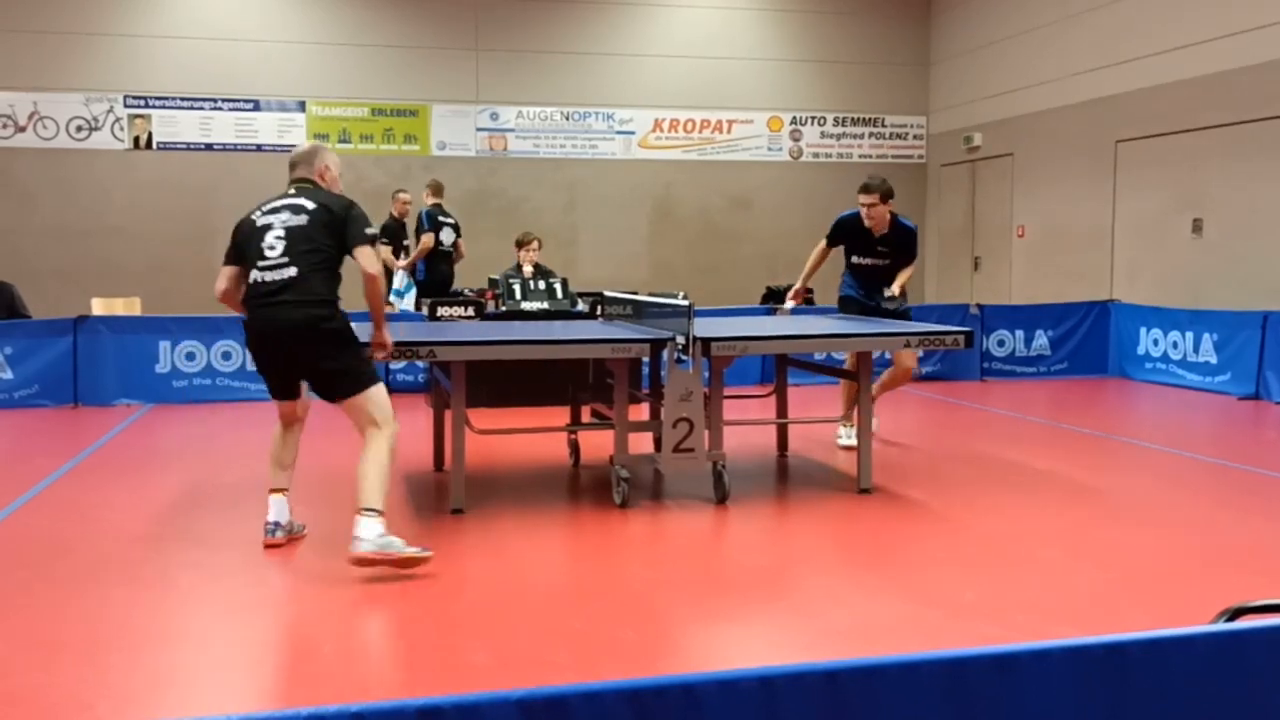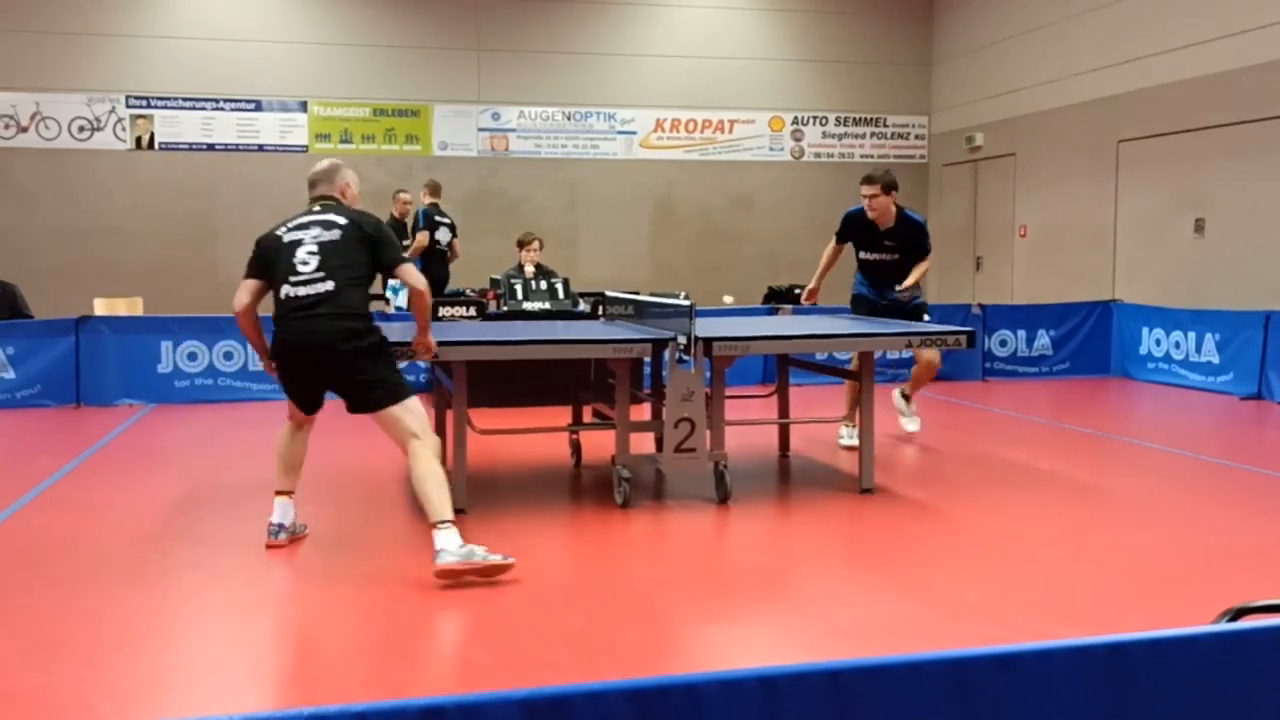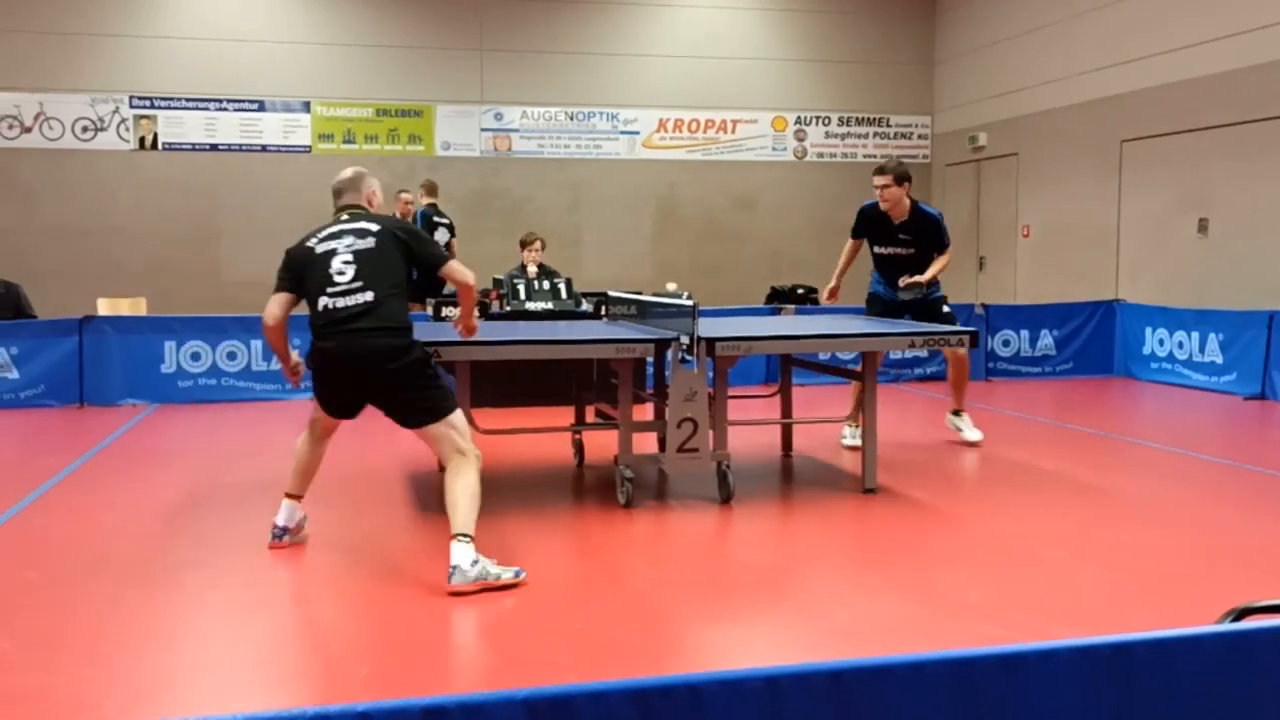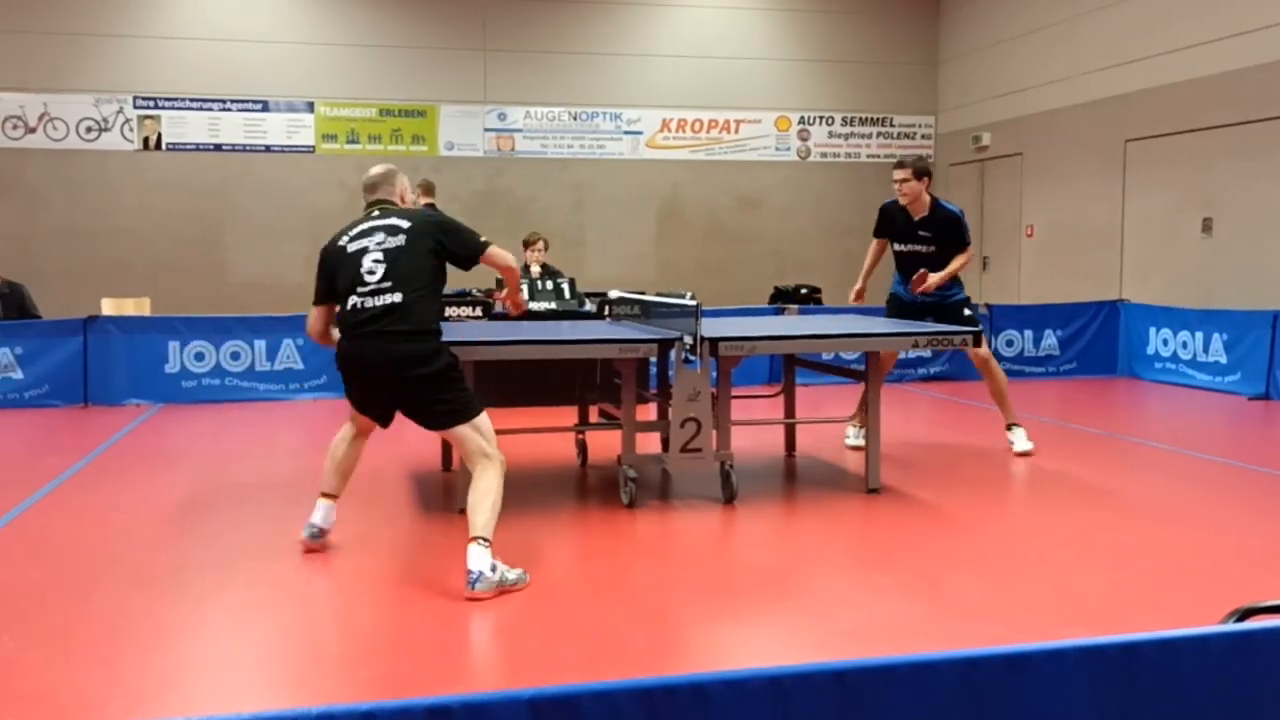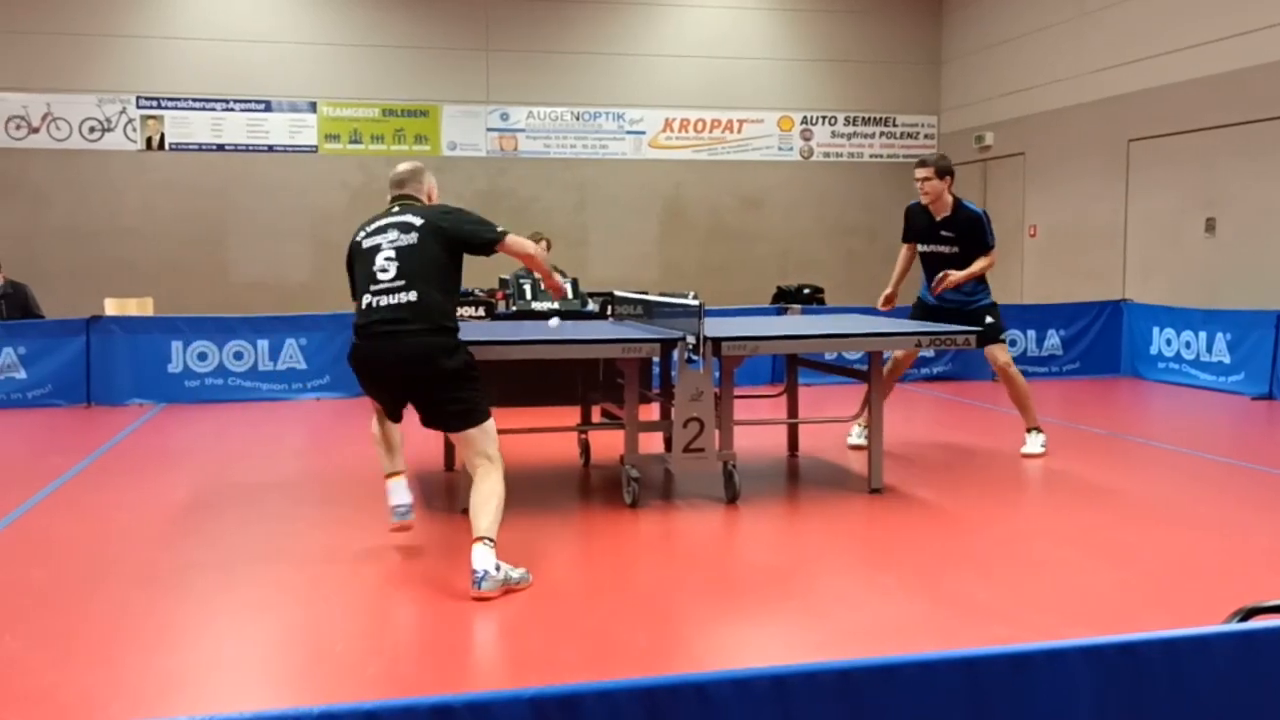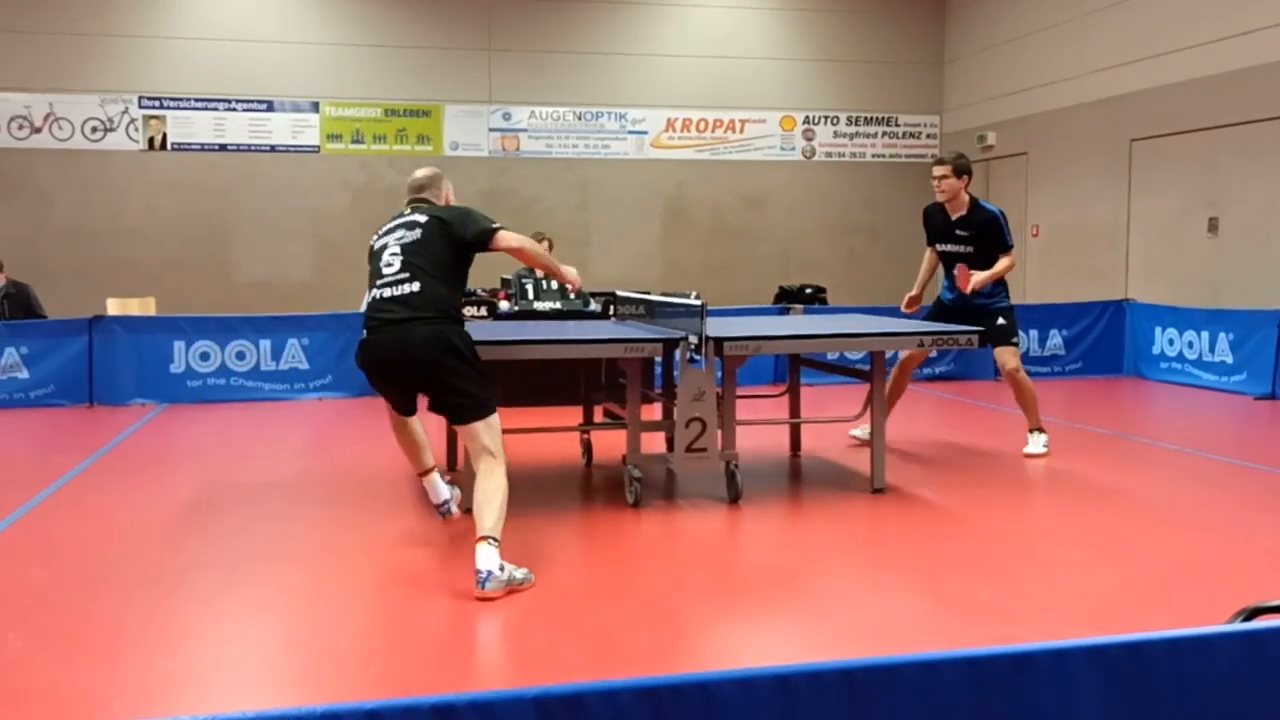
dt=0.1s
person 1, frame 1
left shoulder: (253, 218)
right shoulder: (340, 208)
left elbow: (224, 290)
right elbow: (371, 270)
right wrist: (380, 327)
left hip: (262, 328)
right hip: (316, 325)
left knee: (290, 417)
right knee: (379, 425)
left ankle: (277, 518)
right ankle: (370, 534)
person 1, frame 2
left shoulder: (274, 237)
right shoulder: (365, 225)
left elbow: (242, 307)
right elbow: (416, 284)
left wrist: (263, 350)
right wrist: (424, 334)
left hip: (295, 344)
right hip: (352, 342)
left knee: (298, 420)
right knee: (420, 440)
left ankle: (281, 521)
right ankle: (449, 545)
person 1, frame 3
left shoulder: (303, 248)
right shoulder: (398, 230)
left elbow: (273, 321)
right elbow: (464, 279)
left wrist: (288, 362)
right wrist: (468, 317)
left hip: (331, 355)
right hip: (391, 353)
left knee: (319, 427)
right knee: (464, 454)
left ankle: (286, 523)
right ankle: (465, 562)
person 1, frame 4
left shoulder: (338, 243)
right shoulder: (428, 223)
left elbow: (316, 328)
right elbow: (506, 263)
left wrist: (343, 343)
right wrist: (514, 294)
left hip: (360, 355)
right hip: (420, 359)
left knee: (358, 426)
right knee: (487, 458)
left ankle: (320, 522)
right ankle: (480, 566)
person 1, frame 5
left shoulder: (362, 236)
right shoulder: (447, 218)
right elbow: (521, 248)
right wrist: (551, 278)
left hip: (372, 357)
right hip: (434, 352)
left knee: (384, 415)
right knee: (486, 462)
left ankle: (399, 499)
right ankle: (484, 565)
person 1, frame 6
left shoulder: (381, 237)
right shoulder: (450, 218)
right elbow: (513, 243)
right wrist: (559, 272)
left hip: (379, 347)
right hip: (438, 343)
left knee: (400, 411)
right knee: (489, 457)
left ankle: (438, 492)
right ankle: (489, 565)
person 2, frame 1
left shoulder: (906, 231)
right shoulder: (848, 222)
left elbow: (908, 265)
right elbow: (825, 247)
left wrist: (898, 285)
right wrist: (802, 282)
left hip: (890, 302)
right hip: (856, 298)
left knee: (907, 368)
right knee: (857, 354)
left ankle: (869, 397)
right ankle: (846, 423)
person 2, frame 2
left shoulder: (914, 225)
right shoulder: (852, 218)
left elbow: (924, 259)
right elbow: (836, 246)
left wrist: (908, 282)
right wrist: (816, 281)
left hip: (906, 298)
right hip: (867, 296)
left knee: (930, 361)
left ankle: (905, 396)
right ankle: (849, 424)
person 2, frame 3
left shoulder: (930, 218)
right shoulder: (868, 213)
left elbow: (943, 255)
right elbow: (854, 243)
left wrist: (925, 277)
right wrist: (836, 280)
left hip: (925, 294)
right hip: (884, 293)
left knee: (959, 354)
left ankle: (958, 414)
right ankle: (853, 424)
person 2, frame 4
left shoulder: (950, 216)
right shoulder: (889, 212)
left elbow: (965, 253)
right elbow: (879, 243)
left wrist: (939, 276)
right wrist: (862, 281)
left hip: (949, 296)
right hip: (905, 296)
left knee: (983, 357)
right knee: (884, 358)
left ankle: (1014, 427)
right ankle: (859, 424)
person 2, frame 5
left shoulder: (973, 216)
right shoulder: (913, 213)
left elbow: (988, 257)
left wrist: (961, 276)
right wrist: (892, 287)
left hip: (973, 301)
right hip: (931, 300)
left knee: (1002, 363)
right knee: (900, 358)
left ankle: (1033, 431)
right ankle: (863, 423)
person 2, frame 6
left shoulder: (990, 216)
right shoulder: (931, 214)
left elbow: (1008, 259)
left wrist: (985, 276)
right wrist: (917, 290)
left hip: (991, 303)
right hip: (950, 302)
left knee: (1010, 367)
right knee: (908, 358)
left ankle: (1036, 431)
